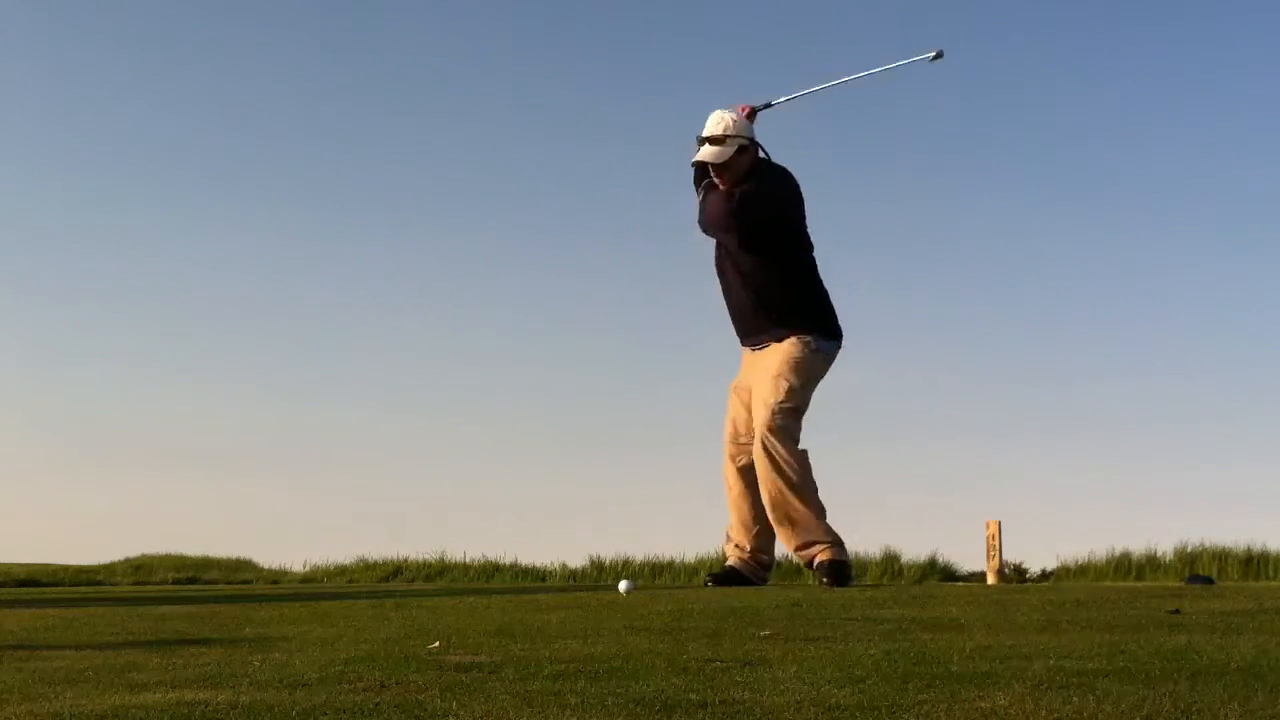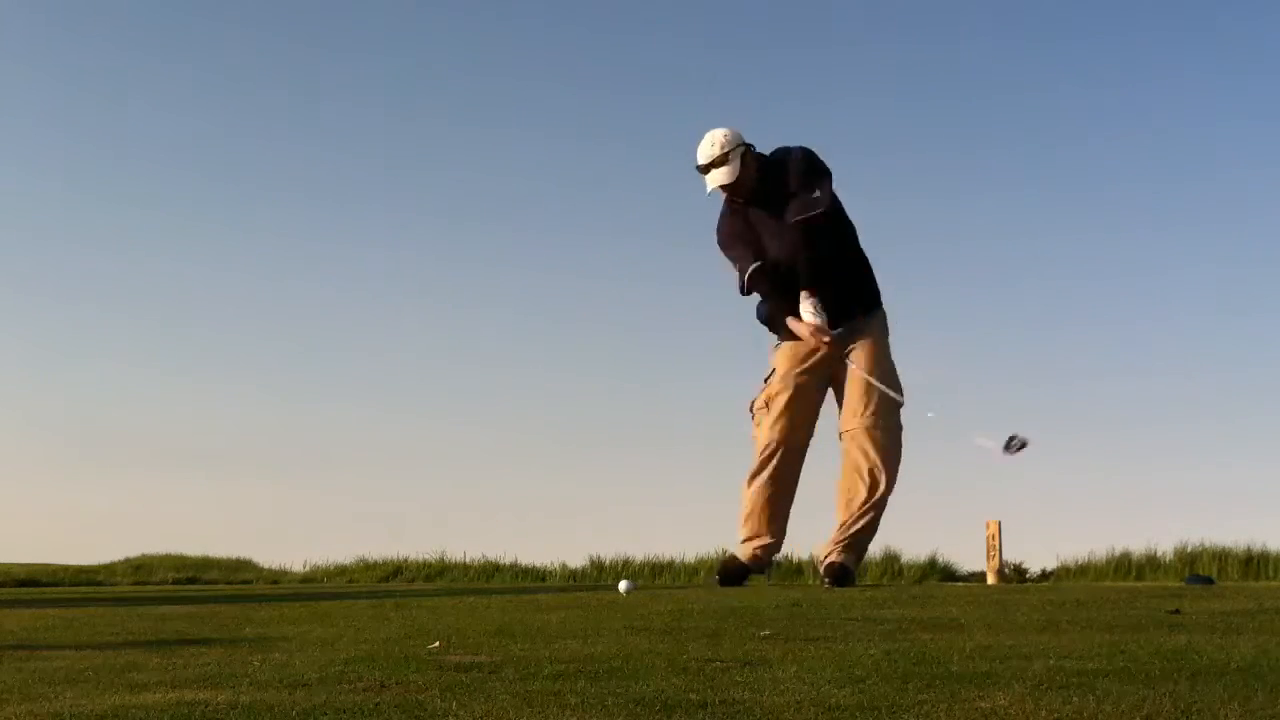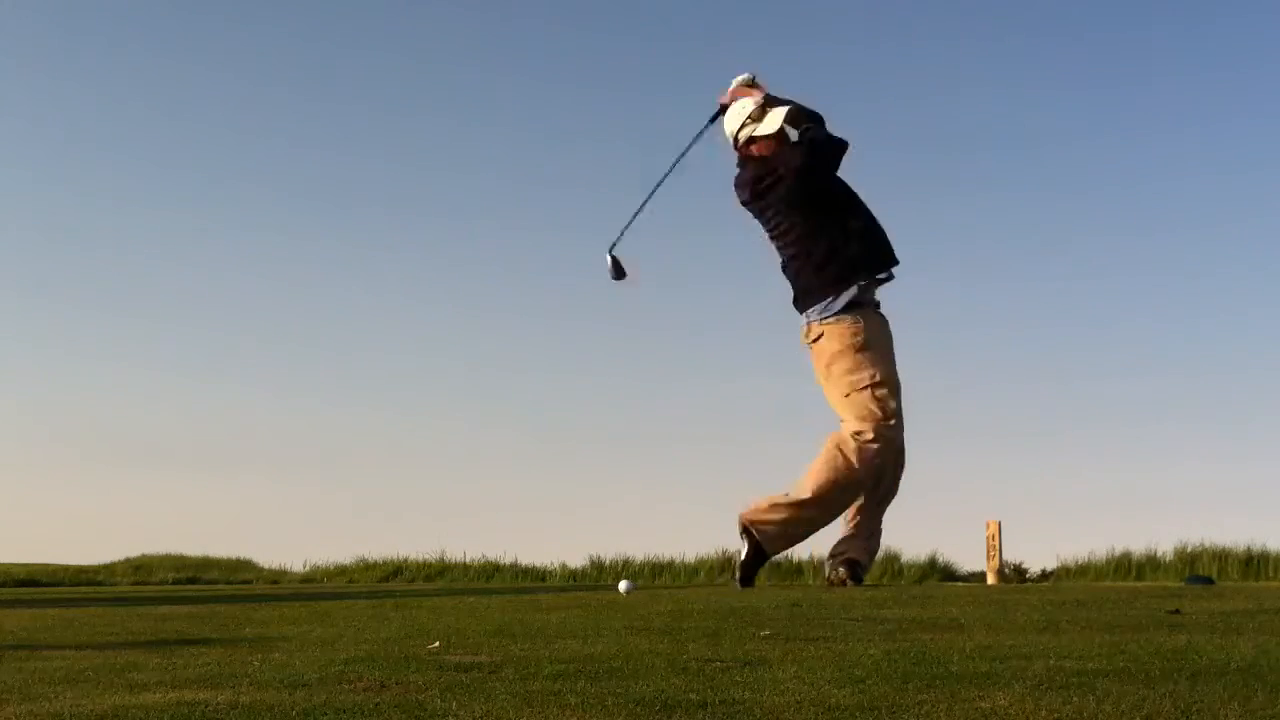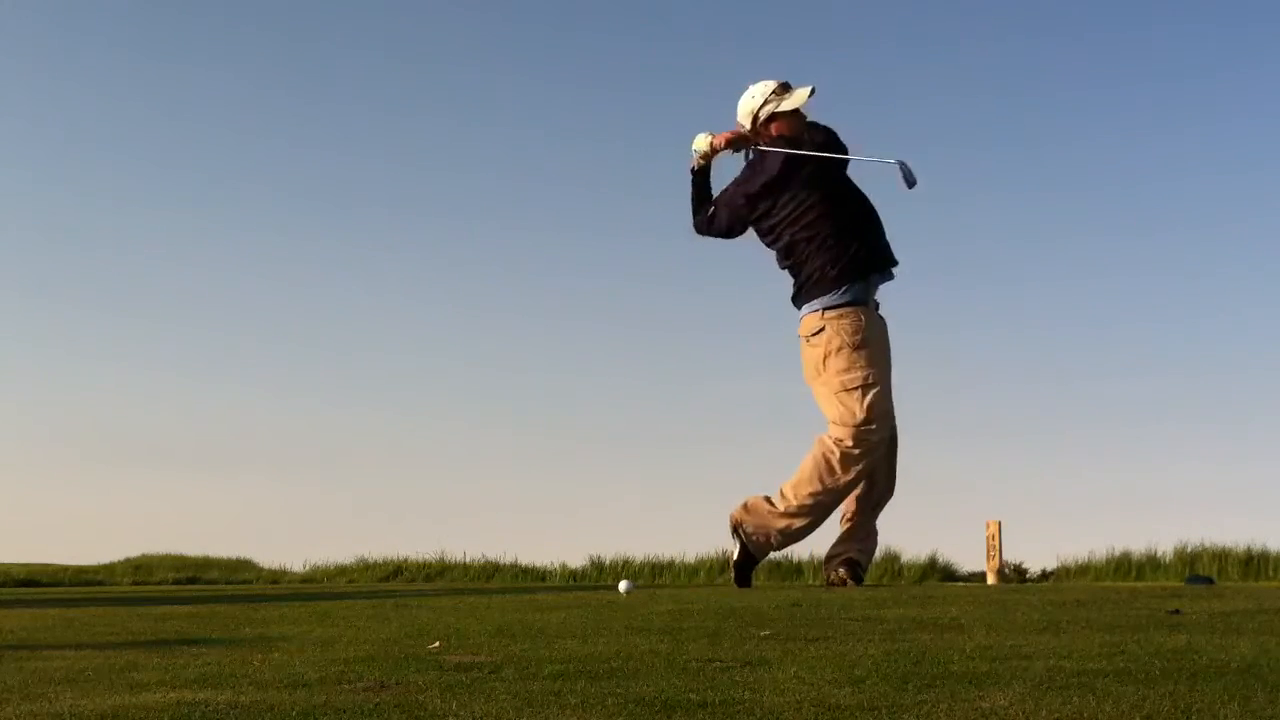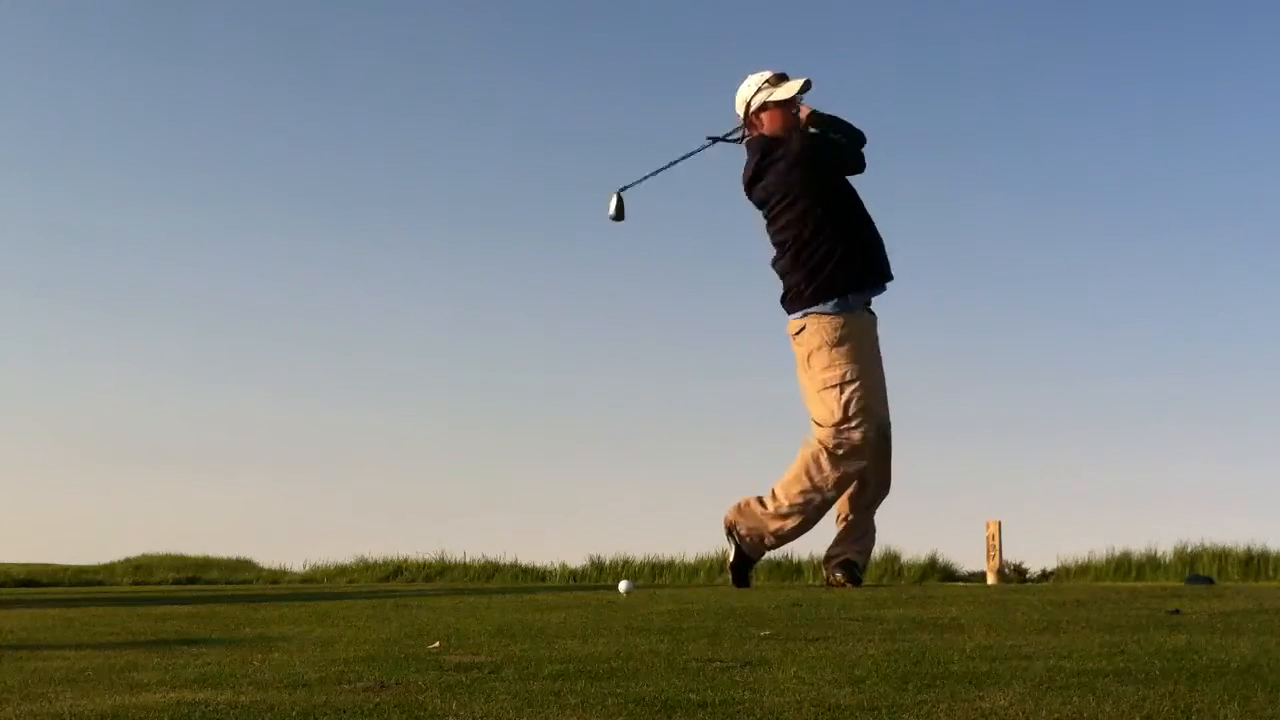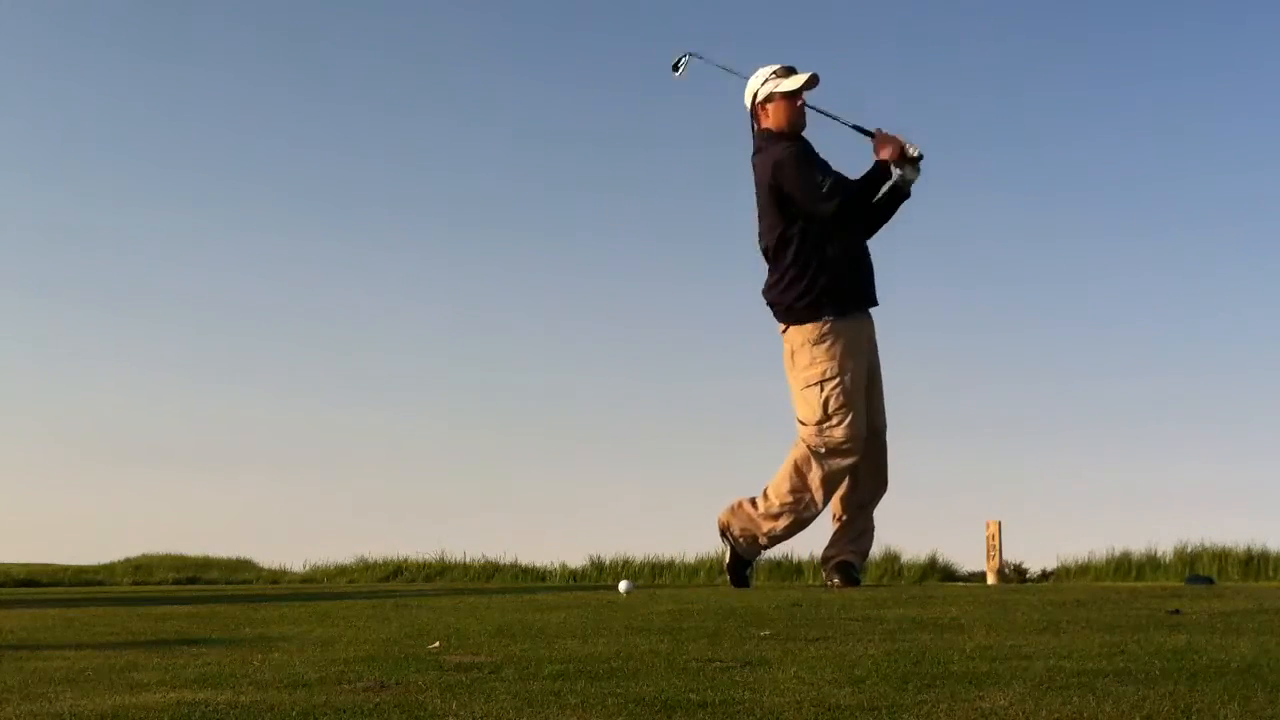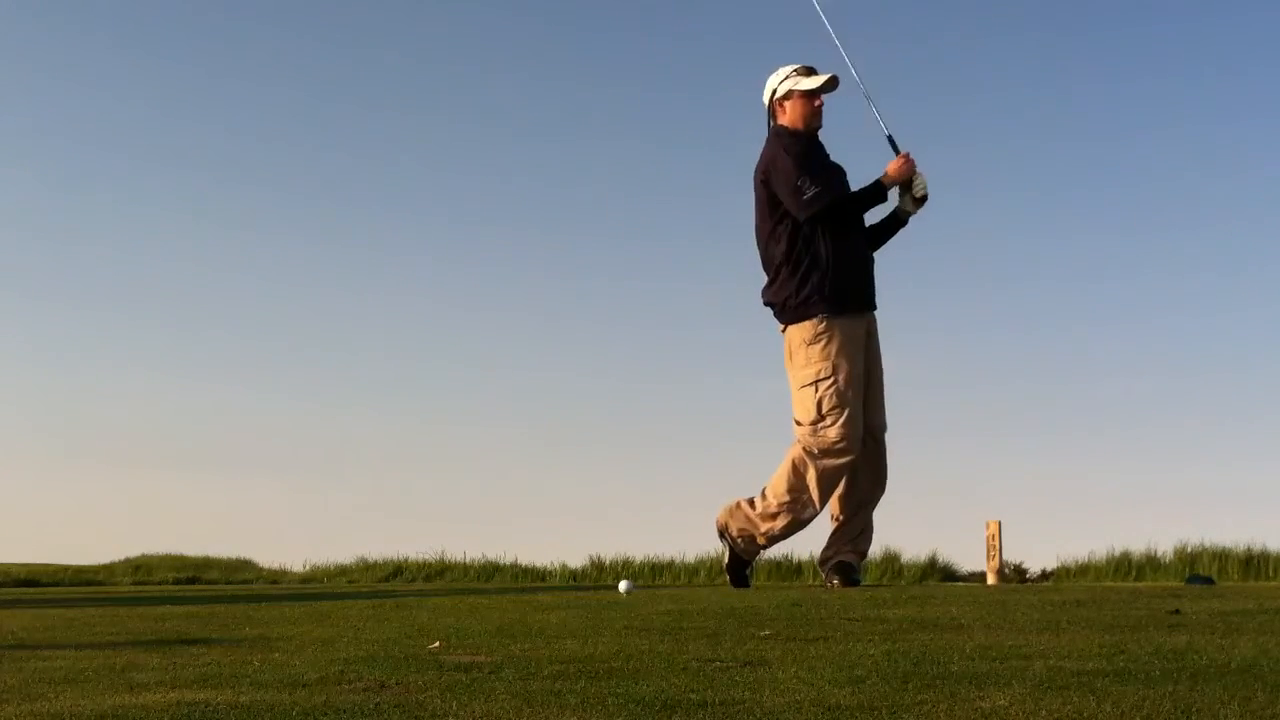
dt=0.3s
person 1, frame 1
left shoulder: (761, 195)
right shoulder: (751, 185)
left elbow: (711, 214)
right elbow: (708, 189)
left wrist: (712, 183)
right wrist: (705, 166)
left hip: (800, 337)
right hip: (764, 342)
left knee: (771, 431)
right knee: (740, 447)
left ankle: (822, 552)
right ankle: (748, 558)
person 1, frame 2
left shoulder: (797, 166)
right shoulder: (732, 220)
left elbow: (815, 224)
right elbow: (759, 278)
left wrist: (802, 273)
right wrist: (796, 311)
left hip: (860, 321)
right hip: (801, 334)
left knee: (874, 436)
right knee: (777, 440)
left ankle: (841, 555)
right ankle: (751, 551)
person 1, frame 3
left shoulder: (756, 182)
right shoulder: (799, 170)
right elbow: (822, 138)
left wrist: (753, 102)
right wrist: (761, 99)
left hip: (856, 313)
right hip: (840, 318)
left knee: (886, 443)
right knee: (872, 431)
left ankle: (851, 556)
right ankle: (768, 526)
person 1, frame 4
left shoulder: (749, 184)
right shoulder: (812, 150)
left elbow: (705, 223)
left wrist: (701, 164)
right wrist: (747, 139)
left hip: (843, 312)
right hip: (840, 312)
left knee: (878, 440)
right knee: (857, 434)
left ankle: (850, 556)
right ankle: (758, 529)
person 1, frame 5
left shoulder: (762, 166)
right shoulder: (801, 152)
right elbow: (853, 150)
left wrist: (801, 124)
right wrist: (813, 120)
left hip: (844, 313)
right hip: (828, 316)
left knee: (873, 437)
right knee: (844, 435)
left ankle: (848, 558)
right ankle: (753, 528)
person 1, frame 6
left shoulder: (798, 159)
right shoulder: (783, 157)
left elbow: (852, 228)
right elbow: (843, 205)
left wrist: (900, 184)
right wrist: (885, 163)
left hip: (850, 314)
right hip: (818, 319)
left knee: (868, 441)
right knee: (834, 438)
left ankle: (846, 557)
right ankle: (746, 531)
person 1, frame 7
left shoulder: (820, 163)
right shoulder: (783, 154)
right elbow: (822, 212)
left wrist: (902, 210)
right wrist: (885, 181)
left hip: (854, 314)
right hip: (817, 317)
left knee: (868, 443)
right knee: (829, 439)
left ankle: (844, 558)
right ankle: (744, 531)
